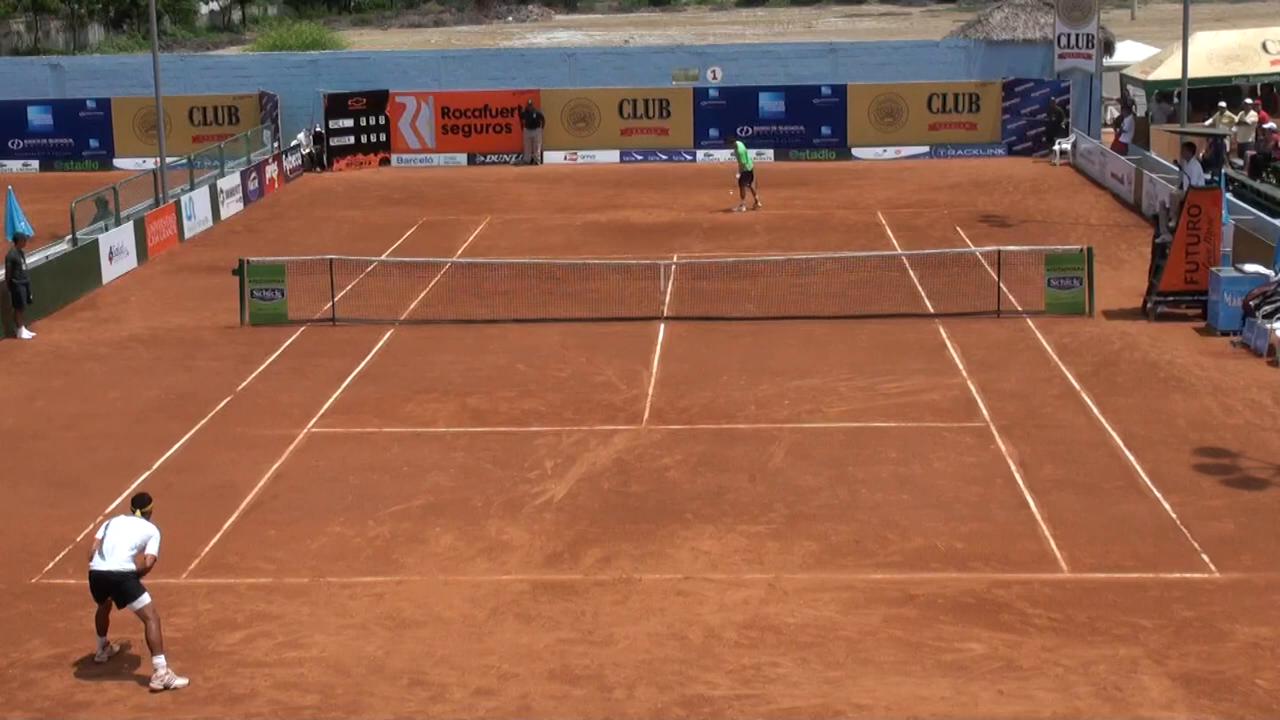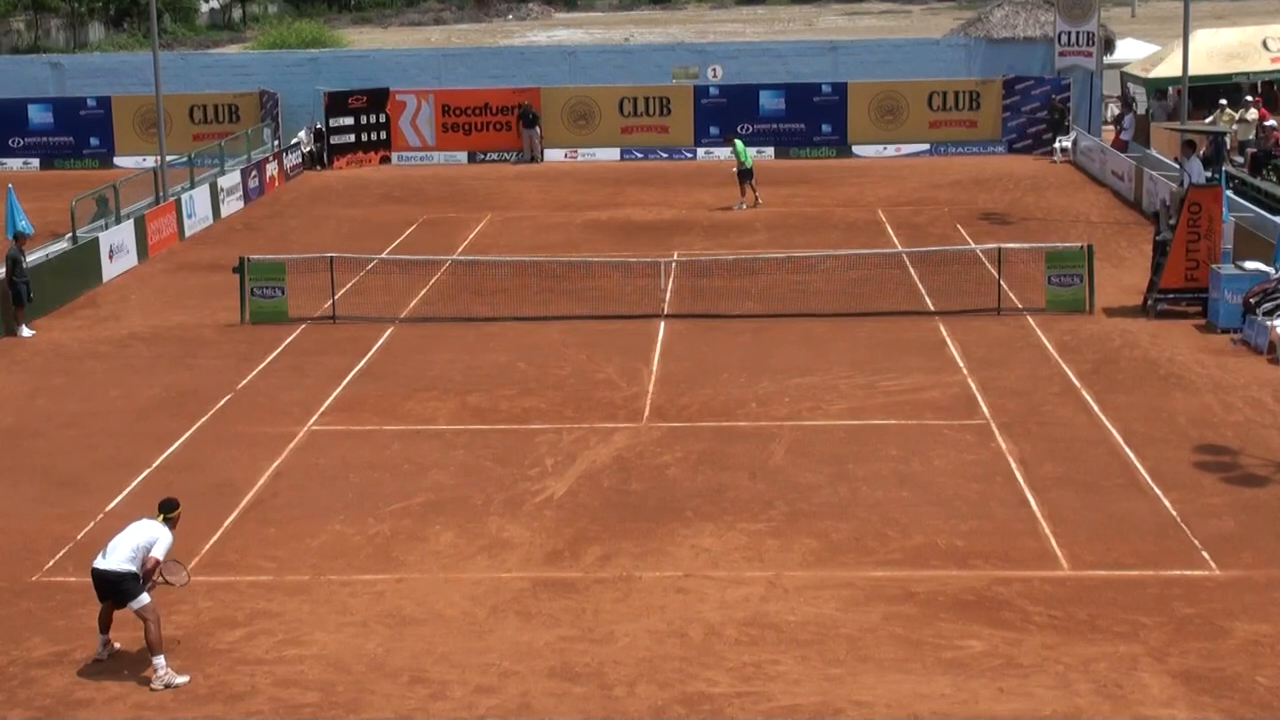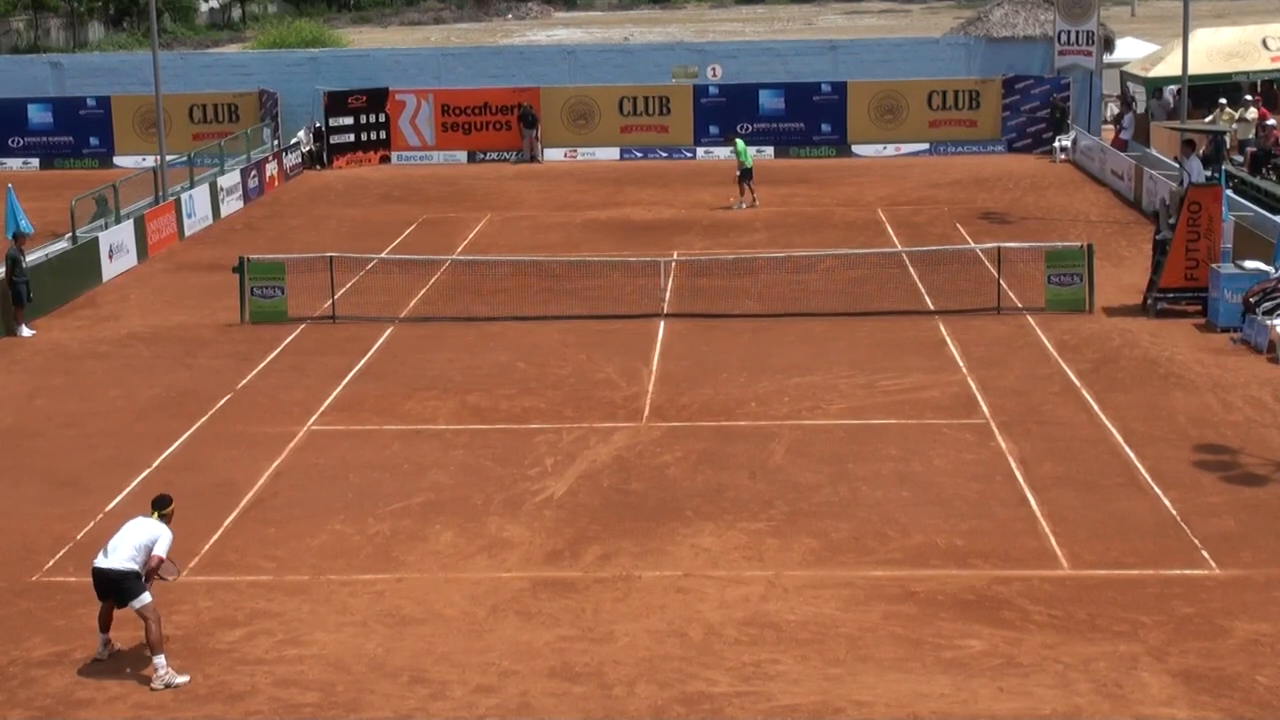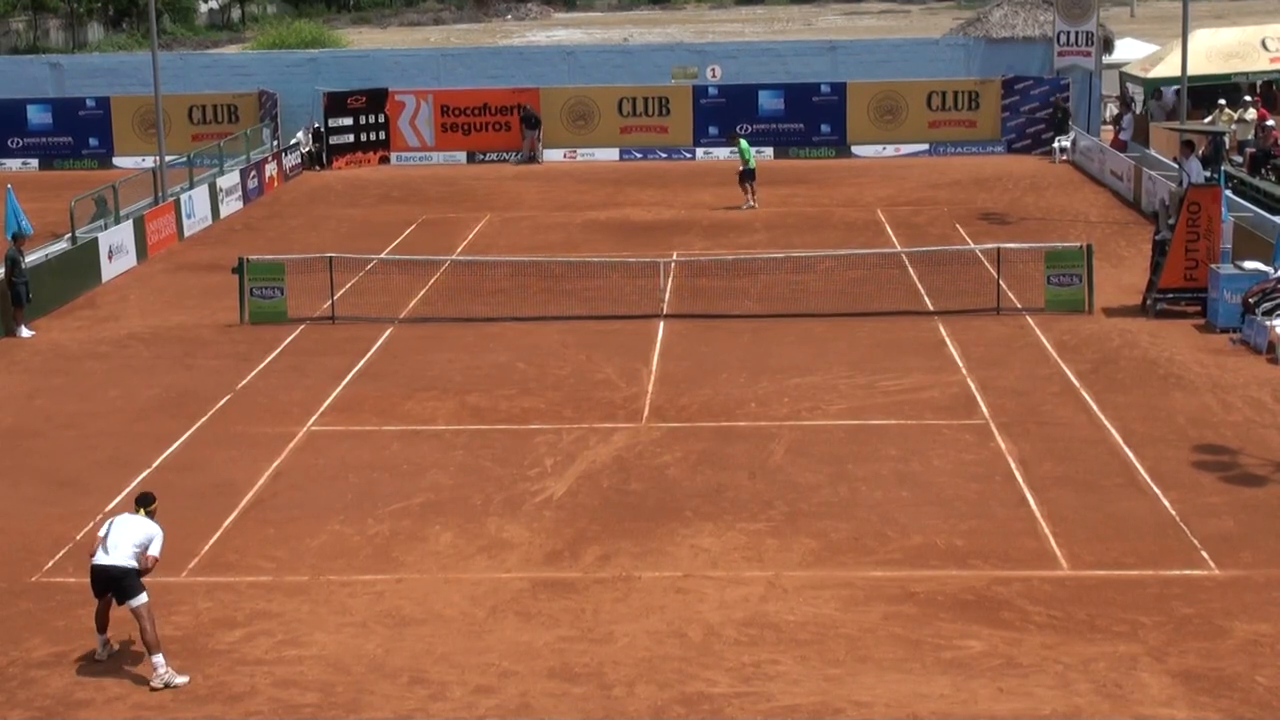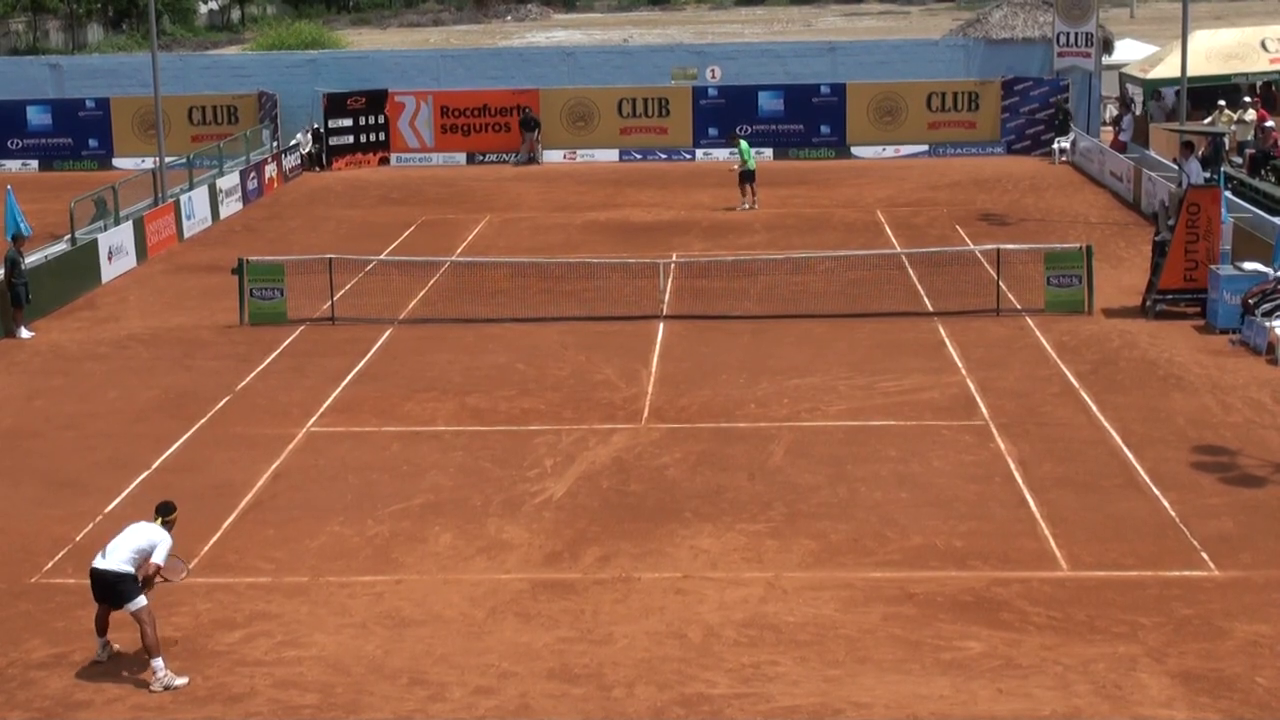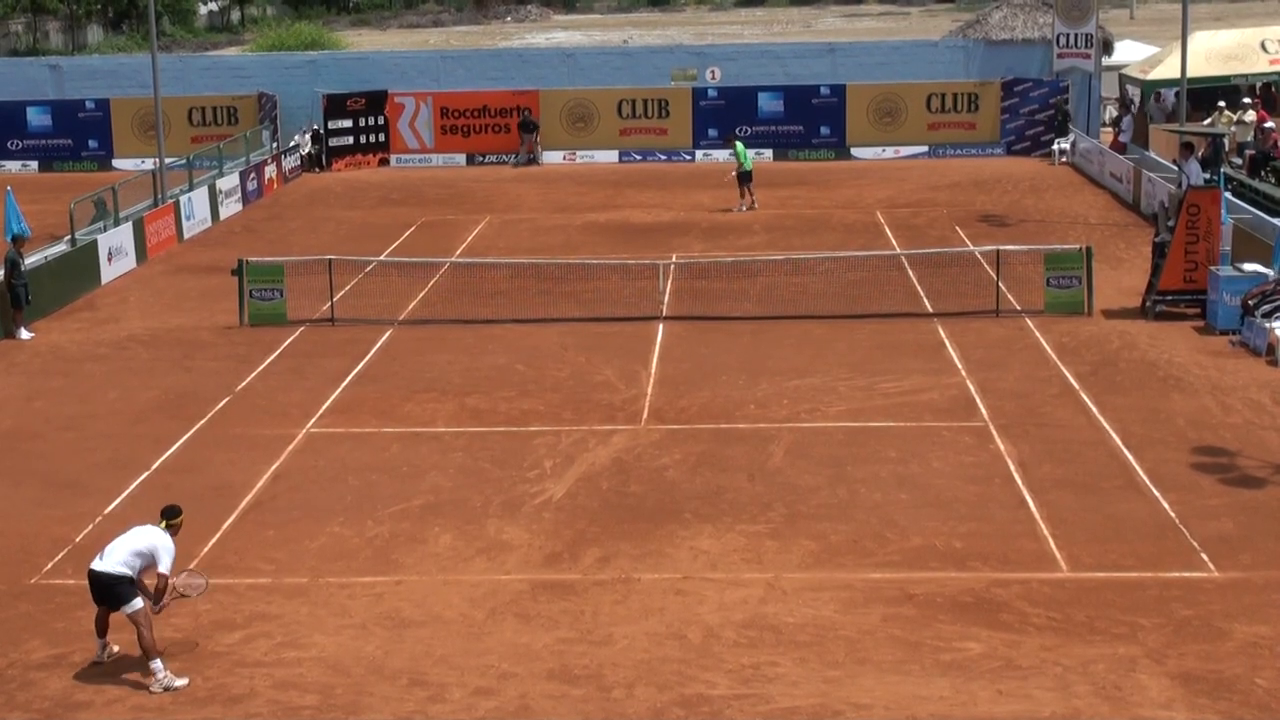
dt=0.3s
person 1, frame 1
left shoulder: (112, 521)
right shoulder: (152, 530)
left elbow: (92, 553)
right elbow: (148, 564)
right wrist: (134, 578)
left hip: (96, 571)
right hip: (121, 573)
left knee: (104, 606)
right knee: (151, 617)
left ankle: (103, 649)
right ankle: (161, 674)
person 1, frame 2
left shoulder: (140, 523)
right shoulder: (166, 535)
right elbow: (150, 566)
left wrist: (142, 579)
right wrist: (146, 584)
left hip: (98, 568)
right hip: (119, 573)
left knee: (108, 604)
right knee: (151, 617)
left ankle: (104, 647)
right ankle: (161, 674)
person 1, frame 3
left shoulder: (135, 521)
right shoulder: (164, 532)
right elbow: (154, 564)
left wrist: (140, 578)
right wrist: (146, 581)
left hip: (99, 568)
right hip: (123, 572)
left knee: (108, 604)
right knee: (152, 618)
left ankle: (104, 647)
right ankle: (161, 674)
person 1, frame 4
left shoulder: (115, 519)
right shoulder: (155, 530)
left elbow: (93, 551)
right elbow: (149, 565)
right wrist: (134, 577)
left hip: (98, 566)
right hip: (123, 569)
left knee: (104, 602)
right knee: (146, 618)
left ankle: (103, 648)
right ankle: (161, 673)
person 1, frame 5
left shoulder: (138, 526)
right shoulder: (164, 538)
right elbow: (151, 572)
left wrist: (138, 583)
right wrist: (145, 587)
left hip: (97, 568)
right hip: (117, 574)
left knee: (104, 607)
right knee: (147, 621)
left ankle: (103, 650)
right ankle: (160, 676)
person 1, frame 6
left shoulder: (142, 530)
right shoulder: (166, 543)
right elbow: (162, 583)
left wrist: (150, 597)
right wrist: (156, 603)
left hip: (95, 570)
right hip: (113, 576)
left knee: (104, 609)
right knee: (143, 623)
left ankle: (103, 651)
right ankle: (160, 678)
